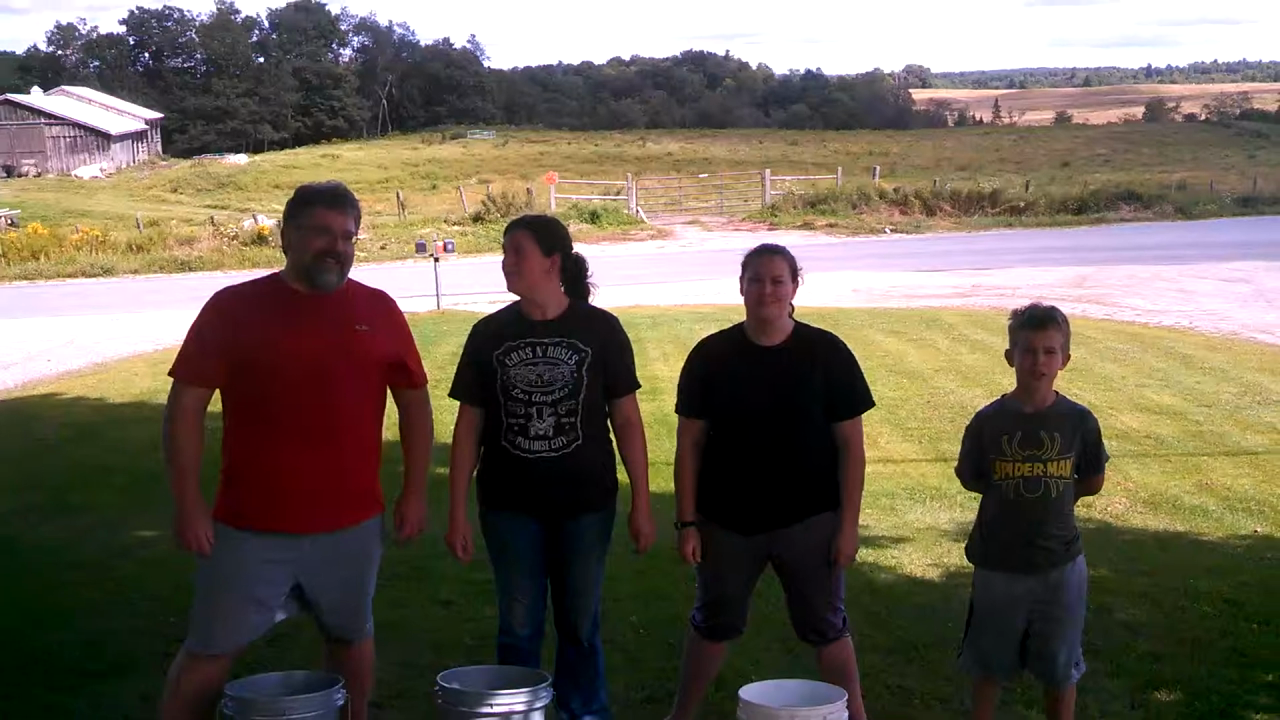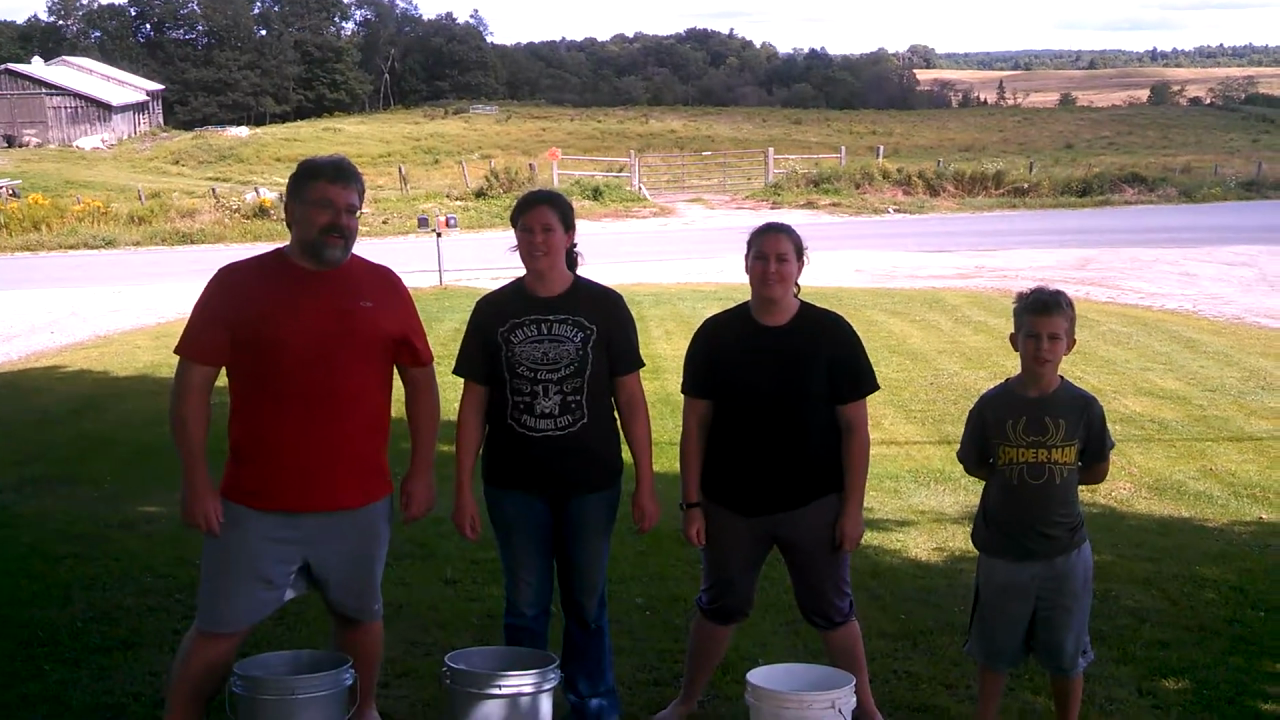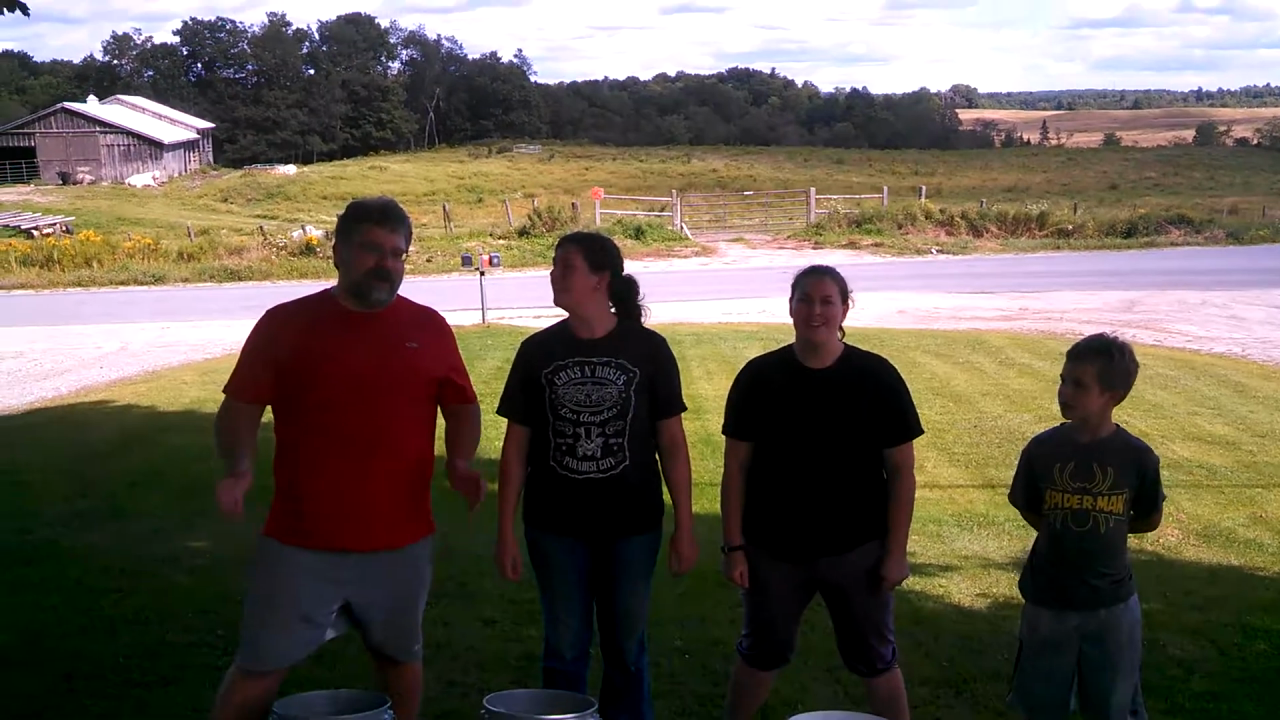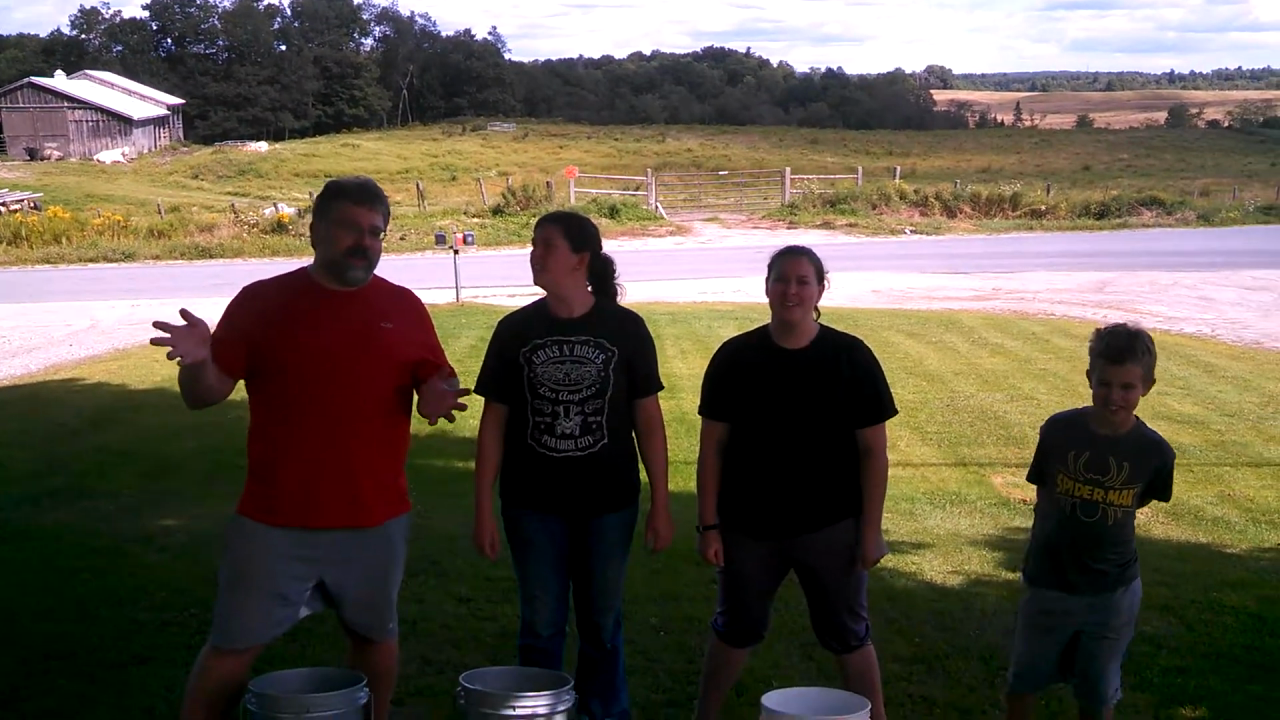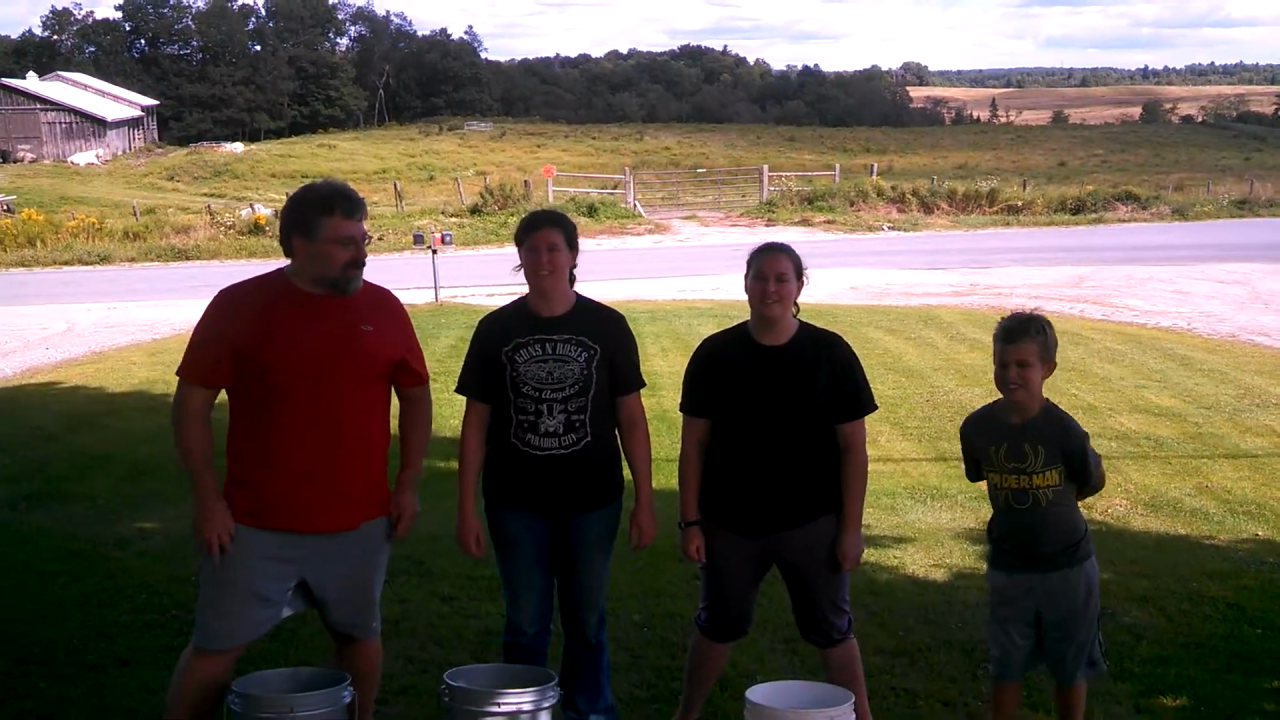
dt=0.7s
person 1, frame 1
left shoulder: (377, 310)
right shoulder: (232, 307)
left elbow: (413, 399)
right elbow: (186, 405)
left wrist: (414, 490)
right wrist: (188, 501)
left hip: (350, 524)
right hip: (248, 526)
left knee: (351, 636)
right knee: (210, 650)
person 1, frame 2
left shoulder: (383, 286)
right shoulder: (237, 283)
left elbow: (420, 377)
right elbow: (193, 382)
left wrist: (422, 468)
right wrist: (195, 480)
left hip: (359, 502)
right hip: (256, 505)
left knee: (359, 614)
right knee: (218, 628)
person 1, frame 3
left shoulder: (428, 328)
right shoulder: (284, 325)
left elbow: (463, 410)
right elbow: (241, 412)
left wrist: (461, 460)
right wrist: (238, 465)
left hip: (401, 540)
right hip: (299, 542)
left knee: (399, 655)
right knee: (260, 665)
person 1, frame 4
left shoulder: (403, 307)
right shoulder: (261, 300)
left elbow: (438, 382)
right elbow: (205, 394)
left wrist: (435, 399)
right wrist: (198, 362)
left hip: (374, 519)
right hip: (274, 520)
left knee: (374, 633)
right knee: (232, 644)
person 1, frame 5
left shoulder: (382, 307)
right shoulder: (237, 305)
left elbow: (415, 395)
right elbow: (192, 401)
left wrist: (407, 484)
right wrist: (207, 497)
left hip: (358, 520)
right hip: (257, 522)
left knee: (358, 632)
right knee: (215, 645)
person 2, frame 1
left shoulder: (600, 329)
right shoulder: (489, 334)
left elbow: (626, 418)
right elbow: (470, 425)
left wrist: (641, 503)
right wrist: (457, 510)
left hip: (584, 502)
right hip: (509, 505)
left knee: (580, 623)
right knee: (519, 625)
person 2, frame 2
left shoulder: (605, 306)
right shoulder: (493, 310)
left elbow: (630, 396)
right elbow: (474, 401)
left wrist: (645, 483)
right wrist: (463, 488)
left hip: (590, 481)
right hip: (514, 483)
left knee: (586, 603)
right knee: (525, 605)
person 2, frame 3
left shoulder: (648, 349)
right shoulder: (537, 352)
left elbow: (671, 440)
right elbow: (517, 443)
left wrist: (684, 526)
right wrist: (505, 530)
left hip: (631, 526)
right hip: (555, 527)
left knee: (625, 647)
right knee: (564, 647)
person 2, frame 4
left shoulder: (625, 327)
right shoulder: (514, 329)
left elbow: (648, 419)
right elbow: (494, 421)
left wrist: (660, 503)
right wrist: (483, 507)
left hip: (608, 503)
right hip: (533, 504)
left knee: (602, 624)
right knee: (541, 625)
person 2, frame 5
left shoulder: (607, 326)
right shoulder: (495, 329)
left elbow: (630, 415)
right elbow: (476, 421)
left wrist: (644, 499)
right wrist: (466, 506)
left hip: (592, 499)
right hip: (516, 502)
left knee: (586, 619)
right knee: (525, 622)
person 3, frame 1
left shoulder: (826, 352)
right shoulder: (711, 355)
left elbow: (850, 444)
right elbow: (690, 443)
left wrist: (848, 524)
right wrist: (688, 521)
left hip: (809, 520)
right hip: (727, 522)
left knee: (826, 627)
right knee: (713, 624)
person 3, frame 2
left shoulder: (832, 333)
right shoulder: (716, 334)
left elbow: (855, 425)
right elbow: (696, 423)
left wrist: (853, 507)
right wrist: (692, 502)
left hip: (814, 502)
right hip: (732, 502)
left knee: (833, 610)
right knee: (719, 606)
person 3, frame 3
left shoulder: (876, 377)
right shoulder: (759, 377)
left elbow: (901, 469)
right elbow: (737, 466)
left wrist: (895, 551)
right wrist: (734, 546)
left hip: (857, 548)
right hip: (774, 549)
left knee: (874, 658)
right knee: (760, 652)
person 3, frame 4
left shoulder: (851, 357)
right shoulder: (734, 357)
left elbow: (873, 450)
right elbow: (713, 446)
left wrist: (871, 530)
right wrist: (709, 524)
left hip: (831, 526)
right hip: (748, 526)
left knee: (848, 635)
right knee: (734, 630)
person 3, frame 5
left shoulder: (831, 353)
right shoulder: (715, 354)
left elbow: (852, 446)
right elbow: (694, 443)
left wrist: (851, 526)
right wrist: (691, 520)
left hip: (812, 521)
right hip: (730, 522)
left knee: (831, 629)
right knee: (717, 625)
person 4, frame 1
left shoulder: (1079, 421)
right shoulder: (988, 420)
left elbow: (1092, 483)
right elbow: (971, 480)
left wrist: (1049, 495)
right wrist: (1011, 493)
left hip: (1060, 564)
right hip: (998, 564)
left knee: (1061, 667)
right knee: (989, 663)
person 4, frame 2
left shoulder: (1084, 407)
right shoulder: (992, 405)
left elbow: (1098, 471)
right elbow: (973, 465)
left wrist: (1055, 480)
right wrist: (1012, 480)
left hip: (1065, 551)
right hip: (1002, 551)
left knee: (1067, 655)
right knee: (994, 651)
person 4, frame 3
left shoulder: (1137, 457)
right shoulder: (1042, 449)
left elbow: (1150, 520)
left wrist: (1104, 531)
right wrist: (1064, 537)
left hip: (1112, 604)
right hip: (1047, 600)
person 4, frame 4
left shoulder: (1154, 451)
right shoulder: (1058, 429)
left wrist: (1102, 518)
right wrist: (1042, 543)
left hip: (1113, 590)
right hip: (1048, 579)
right knee: (1025, 674)
person 4, frame 5
left shoulder: (1063, 430)
right shoulder: (976, 427)
left elbow: (1093, 482)
left wrist: (1053, 500)
right wrist: (1019, 508)
left hip: (1067, 564)
right hip: (1008, 565)
left knee: (1072, 663)
right knee: (1007, 662)
